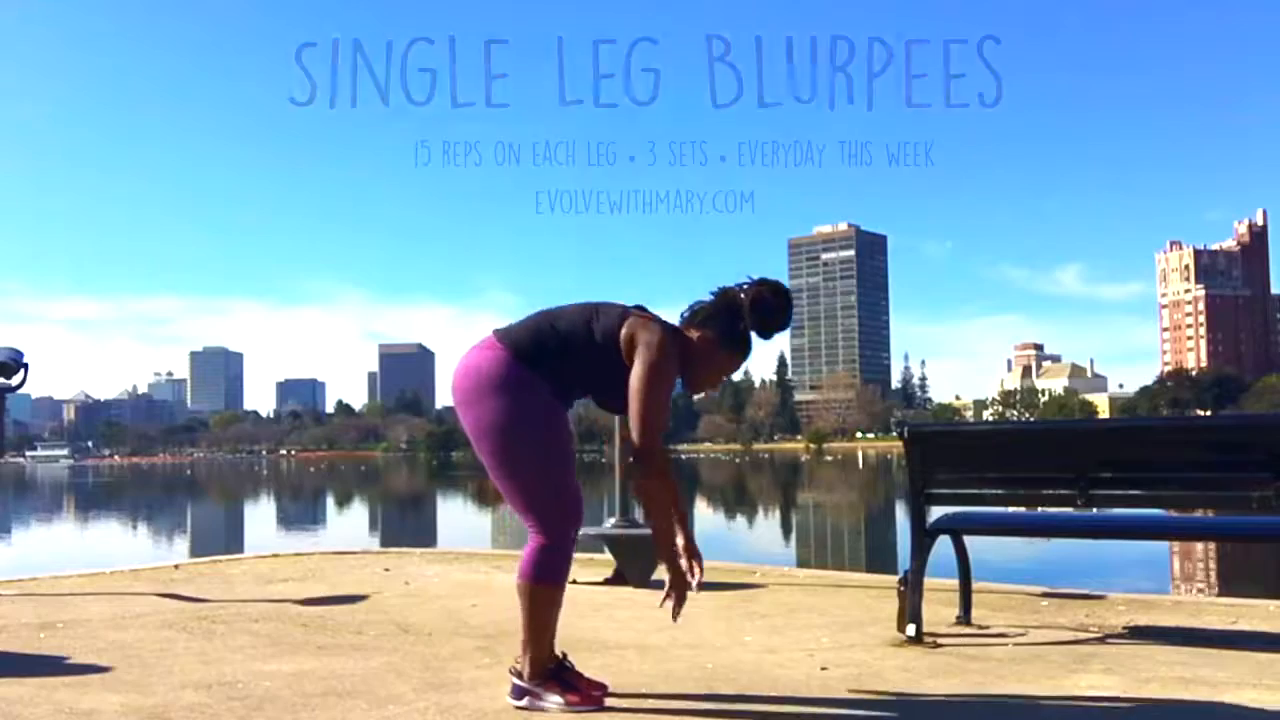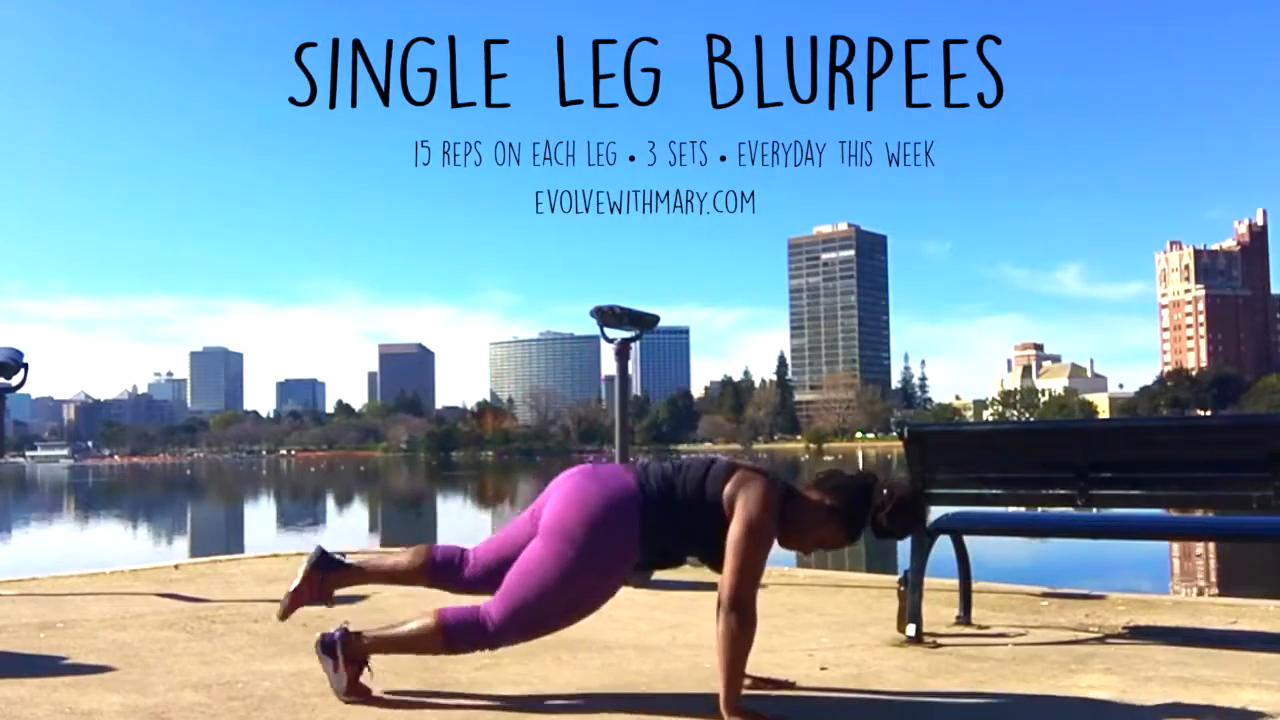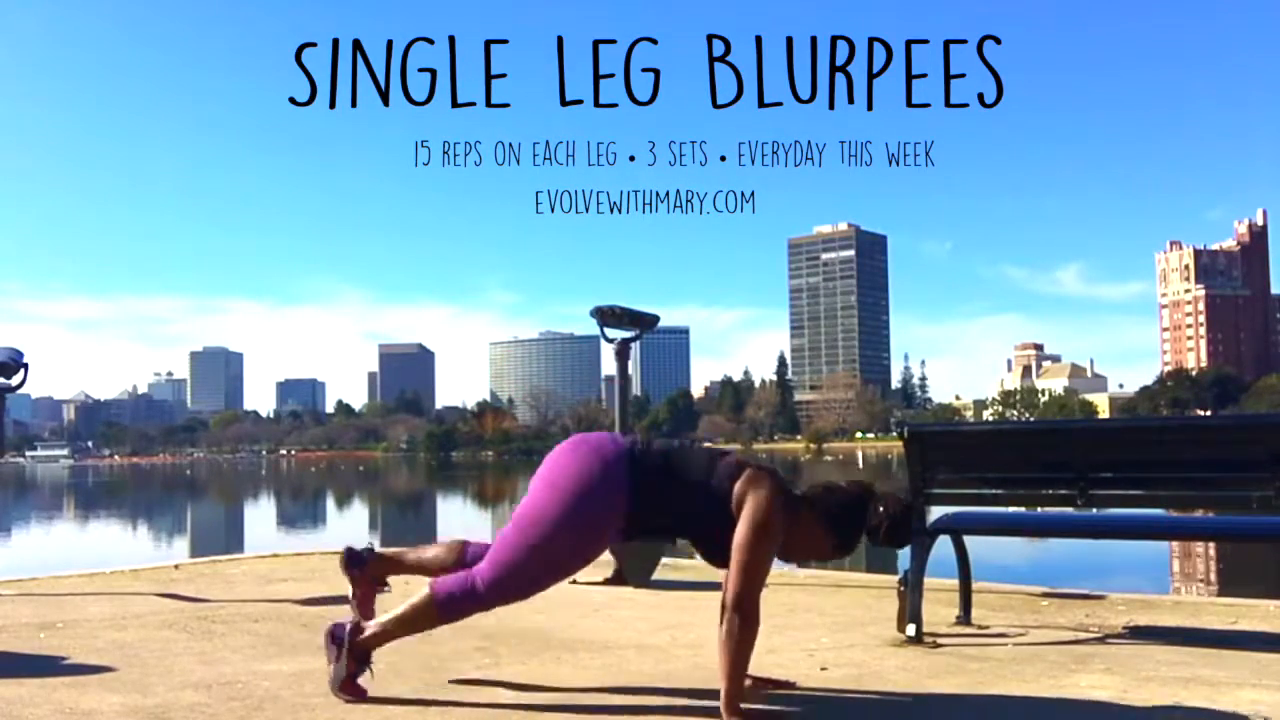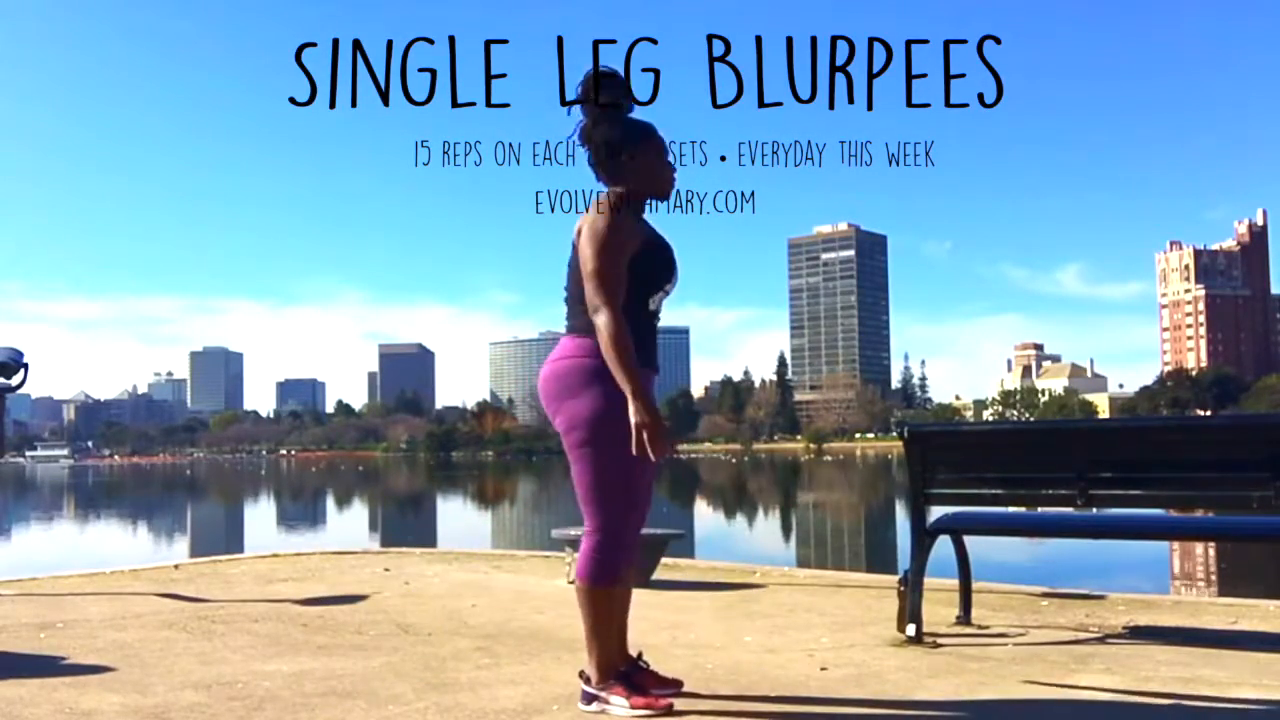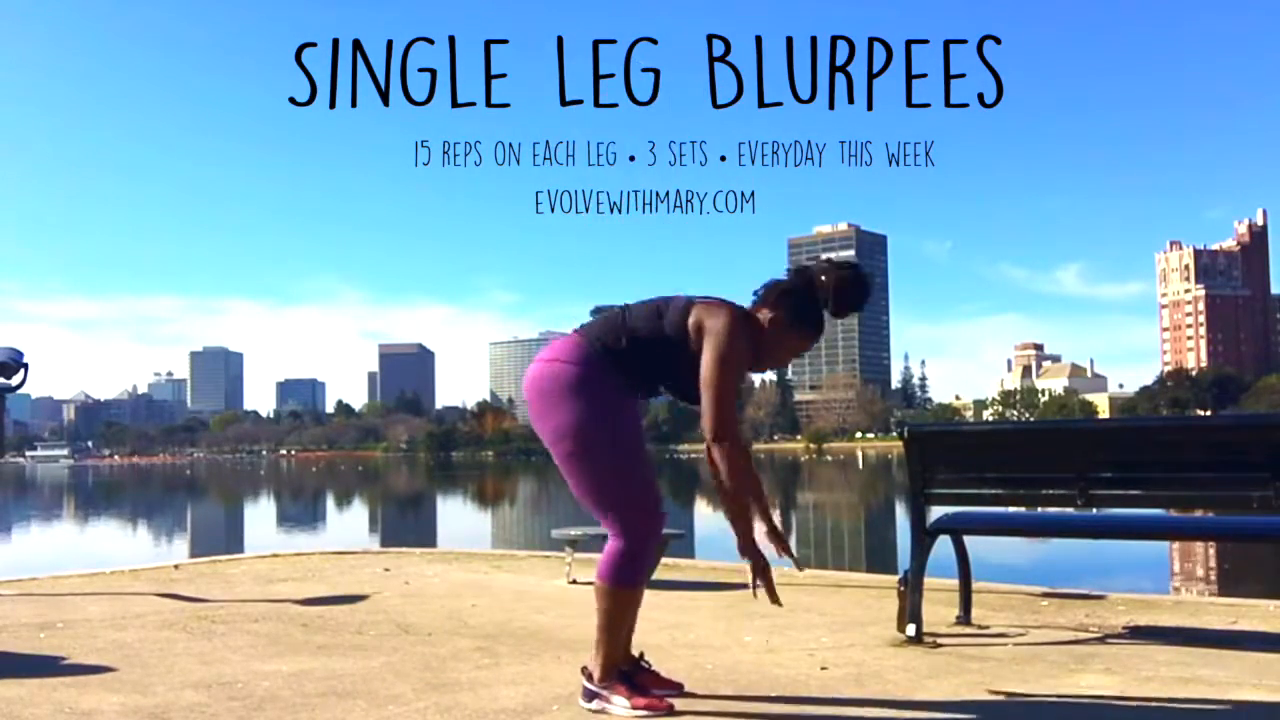
dt=1s
person 1, frame 1
left shoulder: (660, 354)
right shoulder: (658, 346)
left elbow: (651, 460)
right elbow: (647, 455)
left wrist: (677, 546)
right wrist: (675, 553)
left hip: (516, 383)
right hip: (496, 378)
left knee: (562, 520)
right knee: (556, 523)
left ankle: (543, 661)
right ankle: (531, 676)
person 1, frame 2
left shoulder: (755, 501)
right shoulder: (765, 502)
left elbow: (731, 598)
right elbow: (736, 605)
left hip: (587, 495)
right hip: (599, 523)
left knee: (469, 569)
right knee: (497, 622)
left ankle: (331, 572)
right ankle: (350, 643)
person 1, frame 3
left shoulder: (759, 507)
right shoulder: (769, 505)
left elbow: (735, 602)
right elbow: (737, 607)
left hip: (598, 472)
right hip: (596, 482)
left knee: (493, 560)
right knee: (493, 579)
left ankle: (372, 562)
right ankle: (360, 635)
person 1, frame 4
left shoulder: (631, 224)
right shoulder: (610, 221)
right elbow: (605, 315)
left wrist: (638, 398)
right wrist: (639, 400)
left hip: (612, 384)
right hip: (592, 380)
left knee: (625, 531)
right knee: (608, 531)
left ankle: (619, 663)
person 1, frame 5
left shoulder: (734, 335)
right shoulder: (729, 331)
left elbow: (733, 444)
right elbow: (719, 443)
left wrist: (764, 519)
right wrist: (748, 544)
left hip: (587, 386)
right hip: (569, 380)
left knee: (639, 523)
right knee: (636, 526)
left ankle: (617, 661)
right ankle: (604, 679)
